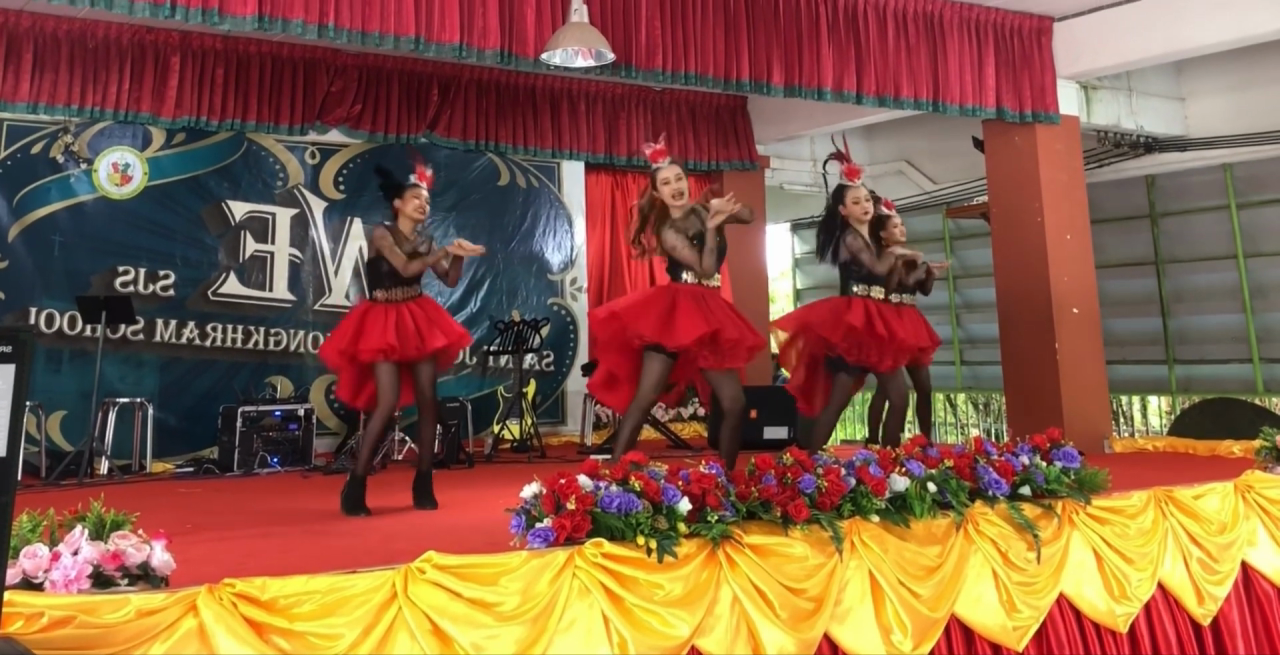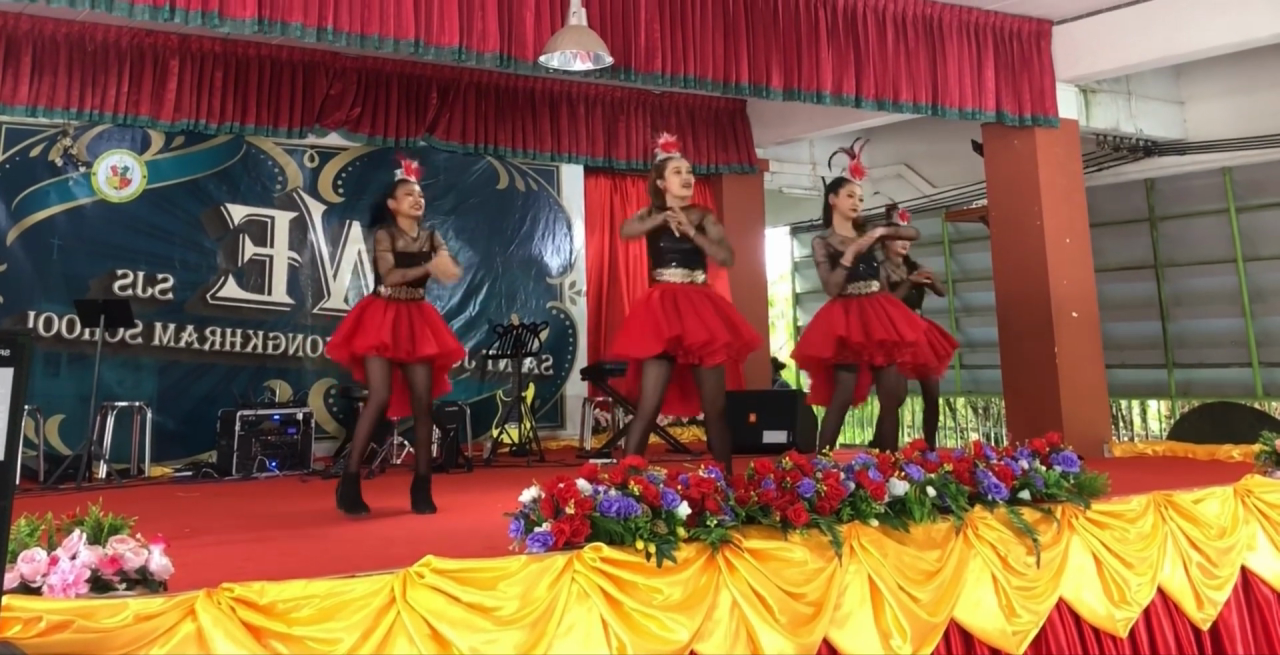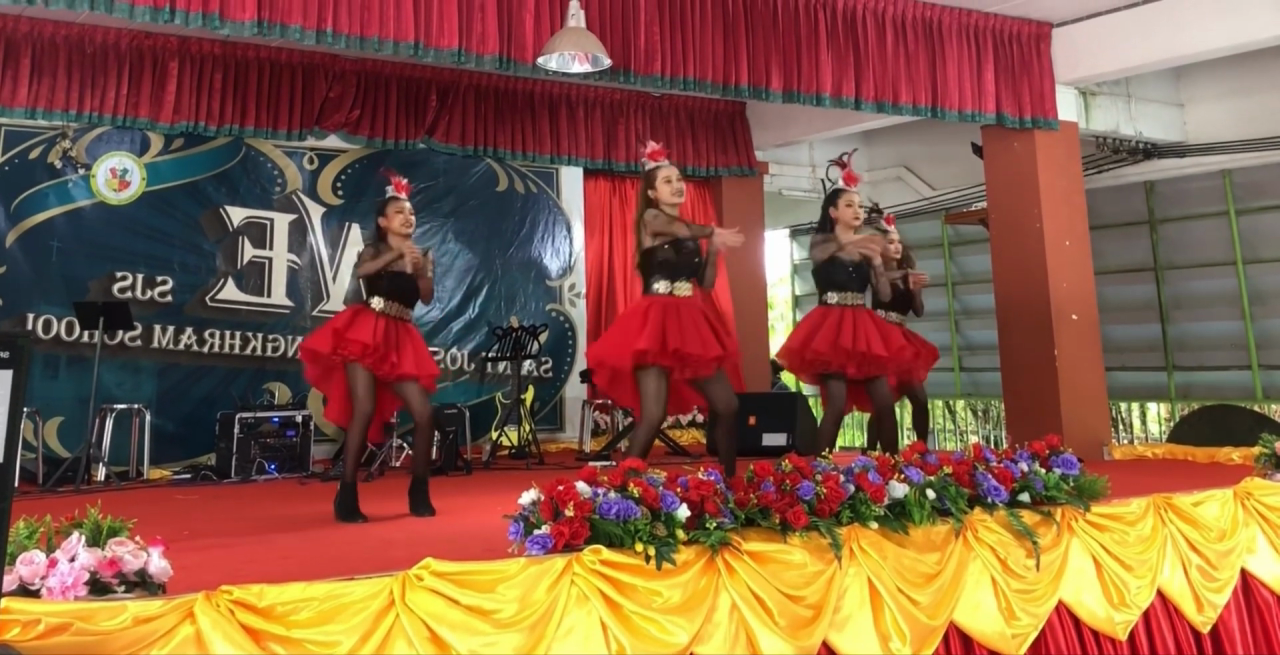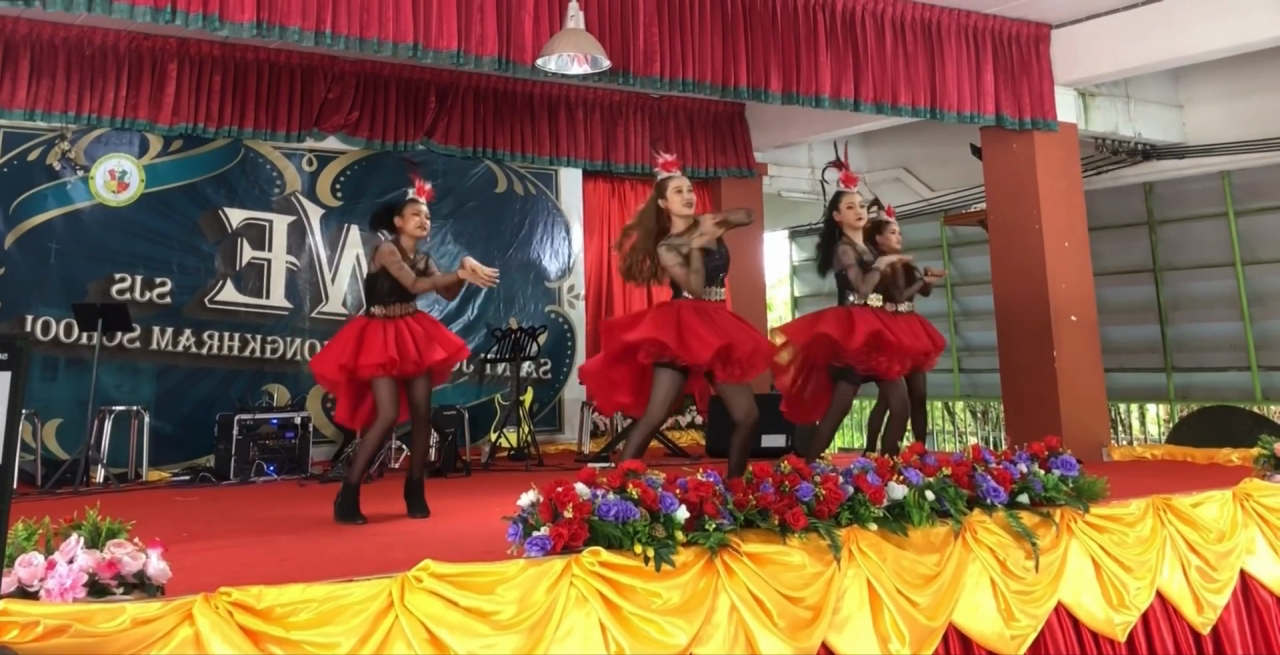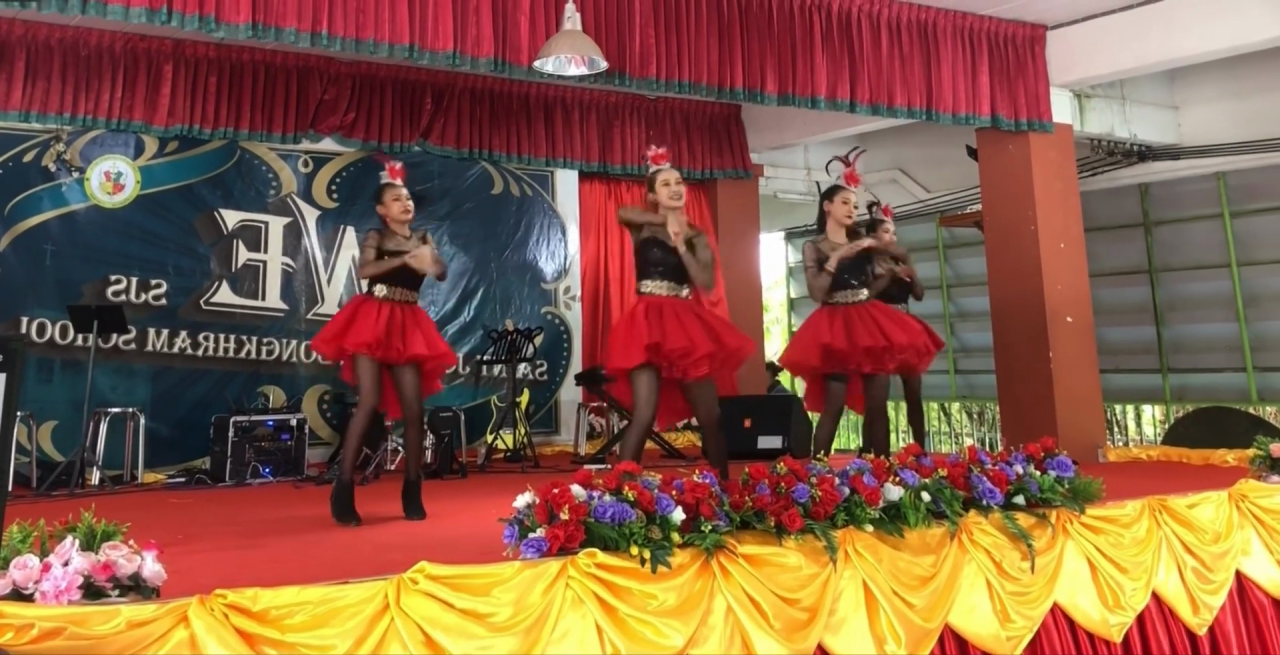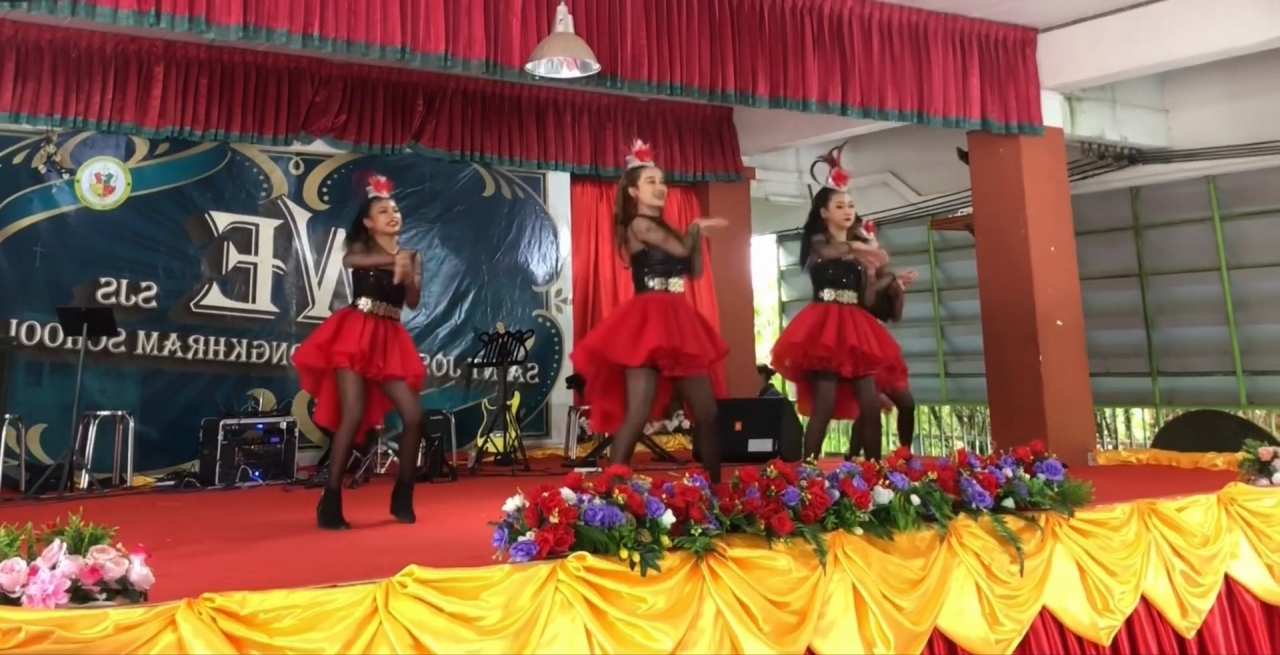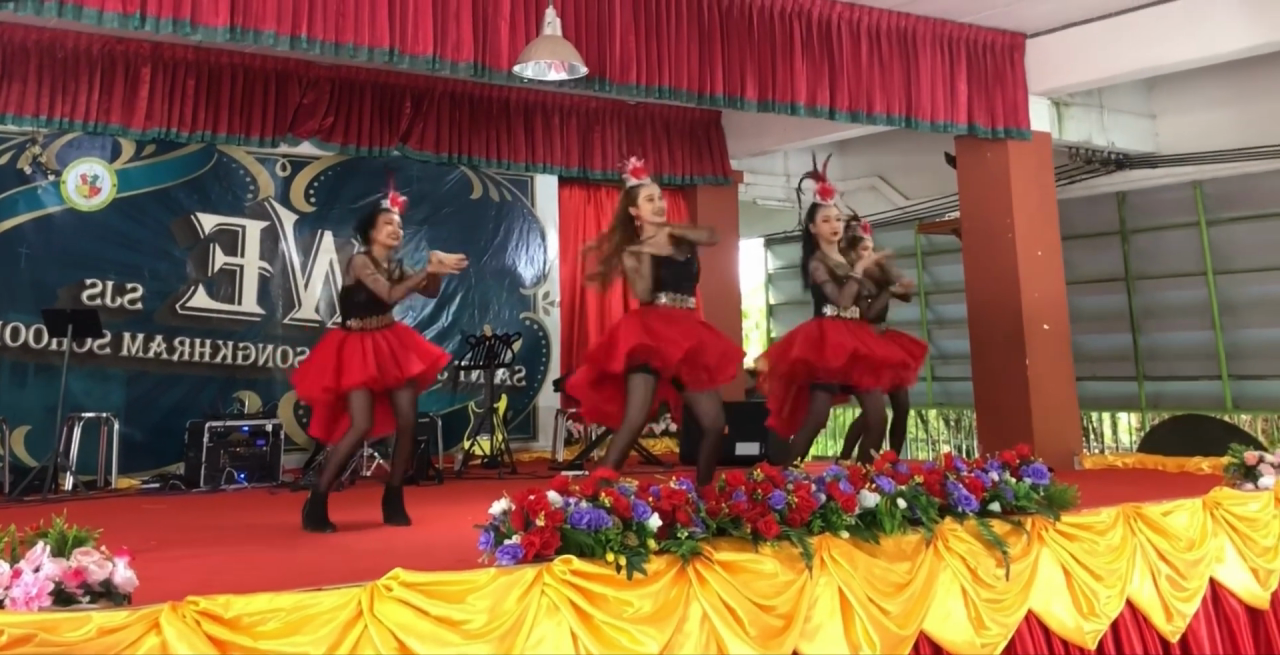
dt=0.3s
person 1, frame 1
left shoulder: (426, 242)
right shoulder: (381, 234)
left elbow: (450, 281)
right elbow: (406, 269)
left wrist: (457, 255)
right wrist: (446, 252)
left hip: (416, 319)
right hip: (381, 320)
left knee: (427, 400)
right knee: (387, 403)
left ankle: (423, 482)
right ankle: (355, 485)
person 1, frame 2
left shoulder: (431, 236)
right shoulder: (384, 234)
left elbow: (448, 268)
right elbow: (390, 276)
left wrist: (445, 260)
right wrist: (428, 268)
left hip: (415, 320)
right hip: (382, 317)
left knee: (423, 404)
right knee: (380, 398)
left ankle: (421, 484)
right ankle: (349, 482)
person 1, frame 3
left shoulder: (418, 254)
right shoulder: (374, 249)
left elbow: (427, 297)
right elbow: (363, 270)
left wrist: (419, 269)
right wrist: (398, 255)
left hip: (399, 339)
right hip: (364, 333)
left knee: (424, 415)
right knee: (364, 412)
left ankle: (420, 491)
right ankle: (347, 493)
person 1, frame 4
left shoulder: (423, 258)
right shoulder: (386, 250)
left elbow: (448, 294)
right elbow: (414, 285)
left wrist: (465, 272)
right wrist: (461, 273)
left hip: (413, 336)
right hip: (381, 335)
left knee: (421, 414)
right knee: (387, 416)
left ankle: (414, 489)
right ankle: (349, 493)
person 1, frame 5
left shoulder: (423, 238)
right shoulder: (376, 236)
left elbow: (441, 273)
right elbow: (363, 269)
left wrist: (426, 260)
right wrist: (404, 259)
left hip: (407, 326)
right hip: (371, 323)
left knee: (413, 410)
right knee: (369, 403)
left ankle: (412, 493)
right ankle: (344, 490)
person 1, frame 6
left shoulder: (411, 256)
right shoulder: (363, 249)
left elbow: (414, 300)
right elbow: (349, 260)
left wrist: (404, 274)
right wrist: (389, 261)
left hip: (390, 341)
right hip: (355, 334)
left knee: (414, 416)
right knee: (353, 417)
left ankle: (403, 495)
right ankle: (331, 499)
person 1, frame 7
left shoulder: (396, 266)
right shoulder: (359, 261)
left elbow: (431, 292)
right elbow: (390, 295)
left wrist: (437, 269)
right wrist: (426, 273)
left hip: (392, 345)
right hip: (358, 347)
left knee: (406, 424)
right knee: (359, 427)
left ankle: (393, 499)
right ankle: (317, 501)
person 2, frame 1
left shoulder: (705, 209)
right shoulder: (666, 231)
left elbow: (747, 215)
right elbow: (701, 267)
left wrist: (720, 208)
right wrist: (712, 225)
left hip: (712, 316)
right hip: (675, 311)
left knee: (735, 405)
right knee: (642, 402)
person 2, frame 2
left shoulder: (703, 217)
right shoulder: (651, 216)
left elbow: (725, 258)
right elbow: (624, 231)
left wrist: (692, 229)
right wrist: (664, 218)
left hip: (702, 313)
right hip: (663, 312)
left knee: (715, 407)
right knee: (649, 406)
person 2, frame 3
left shoulder: (691, 231)
right shoulder: (651, 218)
left elbow: (705, 285)
right elbow: (677, 229)
left wrist: (715, 248)
right wrist: (711, 233)
left hip: (692, 321)
right hip: (655, 323)
left knee: (727, 407)
right knee: (653, 418)
left ankle: (729, 481)
person 2, frame 4
left shoulder: (705, 224)
right shoulder: (665, 248)
left elbow: (746, 215)
right elbow: (697, 288)
left wrist: (715, 220)
right wrist: (697, 245)
left hip: (717, 329)
right hip: (682, 328)
left knee: (748, 416)
right knee: (654, 417)
person 2, frame 5
left shoulder: (698, 237)
right shoulder: (644, 226)
left elbow: (706, 284)
right elbow: (622, 214)
left wrist: (682, 244)
right wrist: (662, 221)
left hip: (688, 327)
right hip: (648, 324)
left knee: (710, 417)
right knee: (645, 416)
person 2, frame 6
left shoulder: (668, 231)
right shoulder: (638, 225)
left elbow: (693, 271)
right elbow: (679, 249)
left wrist: (698, 235)
right wrist: (695, 229)
left hip: (679, 323)
right hip: (645, 323)
left knee: (707, 414)
right knee: (637, 416)
left ankle: (715, 488)
person 2, frame 7
left shoulder: (680, 234)
right shoulder: (631, 253)
left elbow: (711, 237)
right elbow: (642, 293)
left wrist: (673, 233)
right wrist: (646, 254)
left hip: (689, 335)
right hip: (650, 334)
left knee: (714, 424)
right knee: (632, 423)
person 3, frame 1
left shoulder: (872, 241)
right shoulder: (848, 238)
left elbow: (888, 284)
right elbow: (879, 268)
left wrist: (898, 258)
right wrist: (900, 253)
left hip: (876, 321)
right hip: (851, 321)
left knee: (899, 398)
right knee: (836, 400)
person 3, frame 2
left shoulder: (868, 232)
right shoulder: (821, 242)
left elbow: (914, 234)
right elbow: (832, 289)
left wrist: (883, 231)
right wrist: (850, 253)
left hip: (879, 315)
right hip: (846, 319)
left knee: (893, 396)
right knee: (842, 397)
person 3, frame 3
left shoulder: (866, 251)
right shoulder: (822, 241)
left elbow: (884, 295)
right elbow: (820, 253)
left wrist: (876, 261)
right wrist: (854, 239)
left hip: (863, 328)
right hip: (832, 330)
left knee: (885, 403)
right knee: (837, 407)
person 3, frame 4
left shoulder: (865, 251)
right shoulder: (843, 248)
right elbow: (862, 288)
left wrist: (889, 270)
right wrist: (885, 262)
left hip: (874, 333)
right hip: (851, 330)
left knee: (900, 405)
right knee: (838, 408)
person 3, frame 5
left shoulder: (861, 242)
right shoulder: (814, 248)
left elbow: (894, 272)
right elbow: (816, 292)
left wrist: (874, 247)
right wrist: (836, 257)
left hip: (869, 323)
right hip: (835, 327)
left knee: (877, 403)
right knee: (833, 405)
person 3, frame 6
left shoulder: (857, 253)
right shoulder: (819, 241)
left elbow: (867, 300)
right elbow: (833, 251)
left wrist: (870, 269)
right wrist: (860, 248)
left hip: (854, 328)
right hip: (824, 326)
left knee: (870, 406)
right knee: (824, 406)
person 3, frame 7
left shoulder: (848, 257)
right shoulder: (815, 263)
left elbow: (867, 306)
right elbow: (841, 301)
left wrist: (871, 262)
right wrist: (859, 268)
left hip: (855, 339)
right hip: (828, 339)
left knee: (877, 415)
right knee: (815, 418)
person 4, frame 1
left shoulder: (908, 256)
left elbow: (925, 290)
right elbow: (904, 280)
left wrist: (932, 272)
right wrist: (926, 269)
left hip: (910, 320)
left knee: (924, 387)
right knee: (886, 387)
left ankle: (926, 442)
person 4, frame 2
left shoulder: (913, 267)
right shoulder: (882, 269)
left elbow: (941, 292)
left wrist: (930, 280)
right wrist: (910, 281)
left hip: (921, 333)
left knee: (932, 396)
left ankle: (930, 449)
person 4, frame 3
left shoulder: (906, 271)
left elbow: (918, 310)
left wrist: (915, 289)
right wrist: (904, 274)
left hip: (902, 340)
left knee: (920, 400)
person 4, frame 4
left shoulder: (903, 263)
left elbow: (925, 290)
right elbow: (899, 297)
left wrist: (926, 275)
right wrist: (923, 278)
left hip: (911, 330)
right hip: (892, 328)
left knee: (919, 396)
right knee: (889, 397)
person 4, frame 5
left shoulder: (903, 262)
left elbow: (919, 294)
left wrist: (909, 276)
right wrist: (892, 274)
left knee: (914, 395)
left ankle: (921, 450)
person 4, frame 6
left shoulder: (888, 280)
left elbow: (895, 316)
left wrist: (900, 291)
right wrist: (894, 280)
left knee: (907, 404)
right ankle: (853, 458)
person 4, frame 7
left shoulder: (879, 274)
left elbow: (907, 296)
right elbow: (866, 313)
left wrist: (897, 280)
right wrist: (889, 292)
left hip: (886, 343)
left knee: (902, 406)
right ankle: (854, 460)
